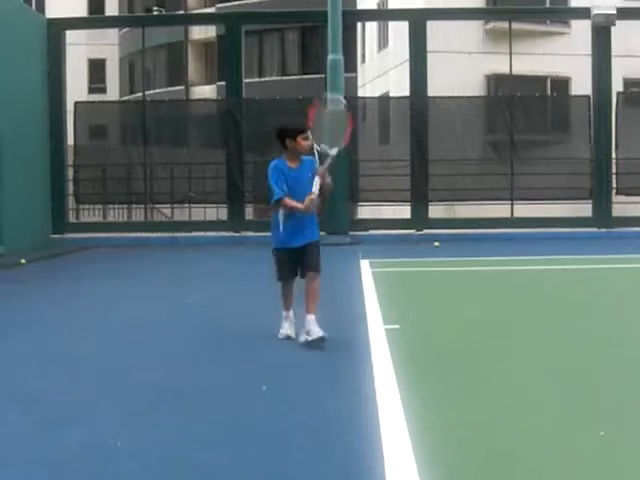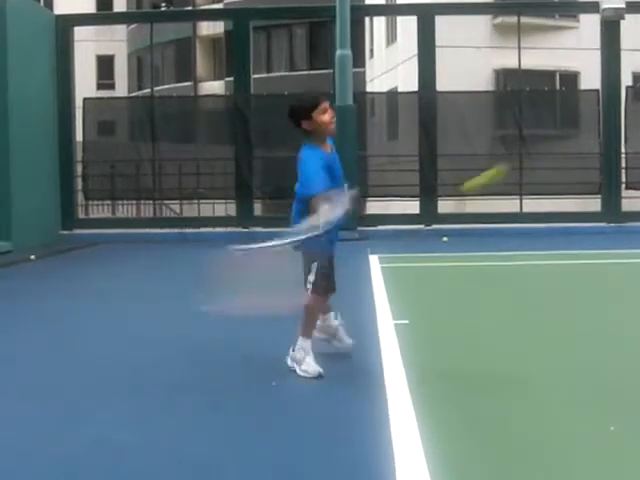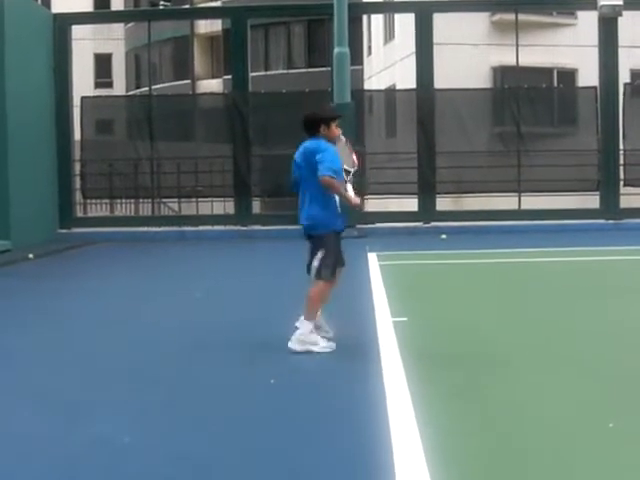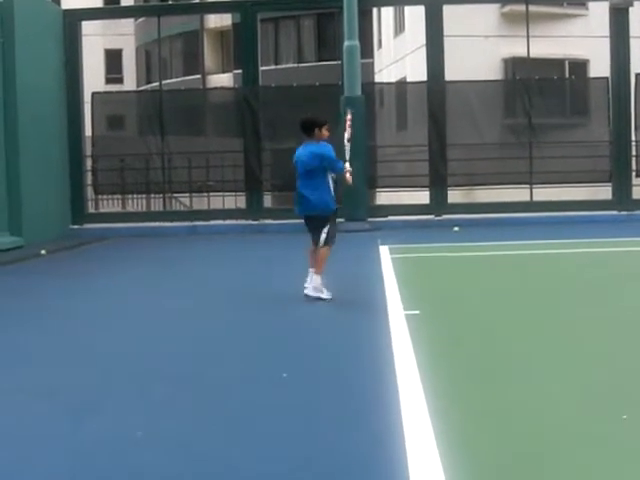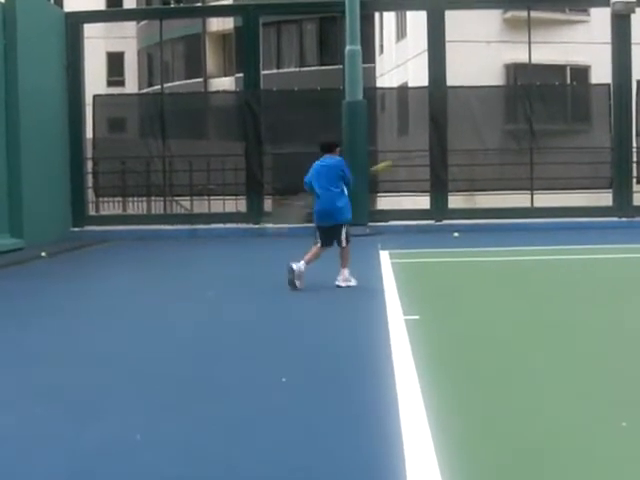
dt=1s
person 1, frame 1
left shoulder: (311, 163)
right shoulder: (276, 167)
left elbow: (326, 191)
right elbow: (280, 199)
left wrist: (324, 179)
right wrist: (301, 207)
left hip: (309, 231)
right hip: (285, 233)
left knee: (313, 273)
right knee: (287, 278)
left ankle: (311, 325)
right ankle: (287, 318)
person 1, frame 2
left shoulder: (328, 145)
right shoulder: (310, 158)
right elbow: (317, 197)
right wrist: (321, 213)
left hip: (325, 230)
right hip: (314, 234)
left knee: (325, 285)
right knee: (320, 288)
left ankle: (326, 321)
right ankle: (301, 350)
person 1, frame 3
left shoulder: (304, 149)
right shoulder: (326, 149)
left elbow: (299, 180)
right elbow: (326, 178)
right wrist: (349, 197)
left hip: (314, 218)
right hip: (325, 220)
left knee: (333, 270)
right knee: (324, 276)
left ankle: (313, 318)
right ankle: (305, 333)
person 1, frame 4
left shoulder: (299, 153)
right shoulder: (324, 149)
right elbow: (338, 170)
left wrist: (341, 172)
right wrist: (346, 175)
left hip: (306, 204)
right hip: (323, 203)
left knee: (317, 241)
right knee: (325, 243)
left ankle: (311, 280)
right ankle: (315, 284)
person 1, frame 5
left shoulder: (316, 166)
right shoulder: (339, 162)
left elbow: (308, 186)
right elbow: (348, 182)
left hip: (321, 212)
right hip: (338, 210)
left knee: (322, 245)
right knee: (344, 243)
left ankle: (299, 266)
right ankle: (344, 277)
